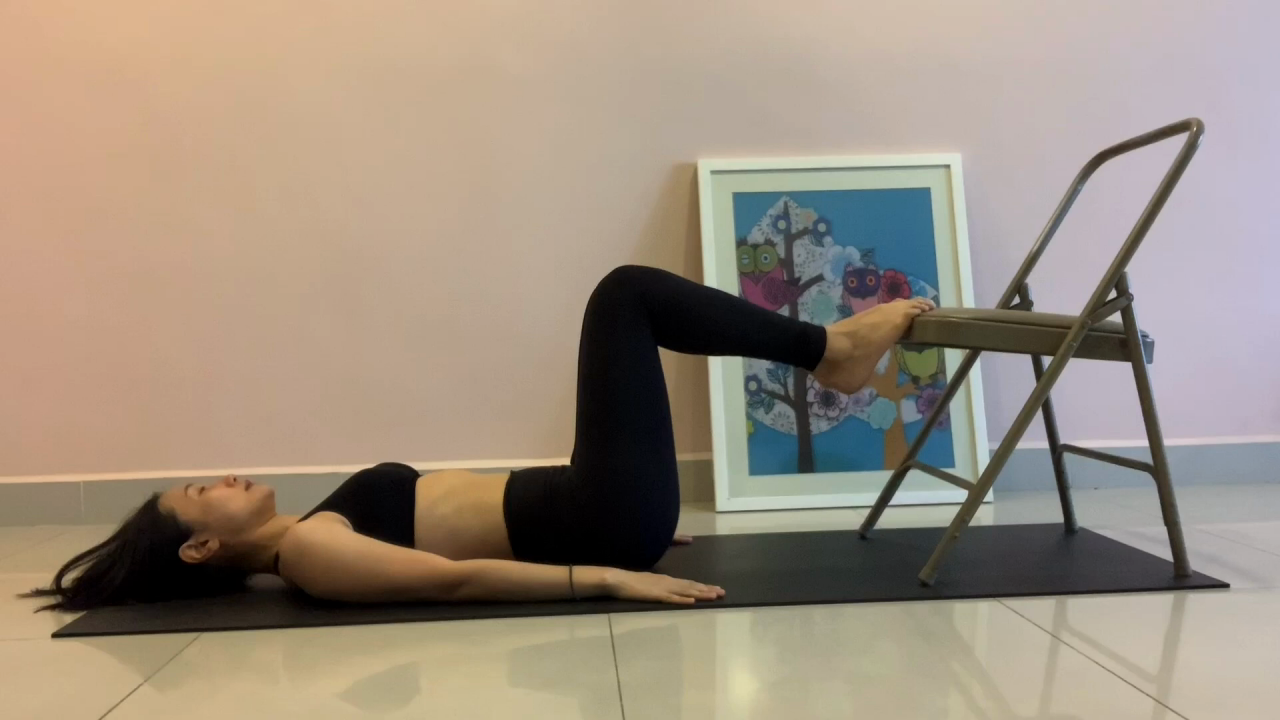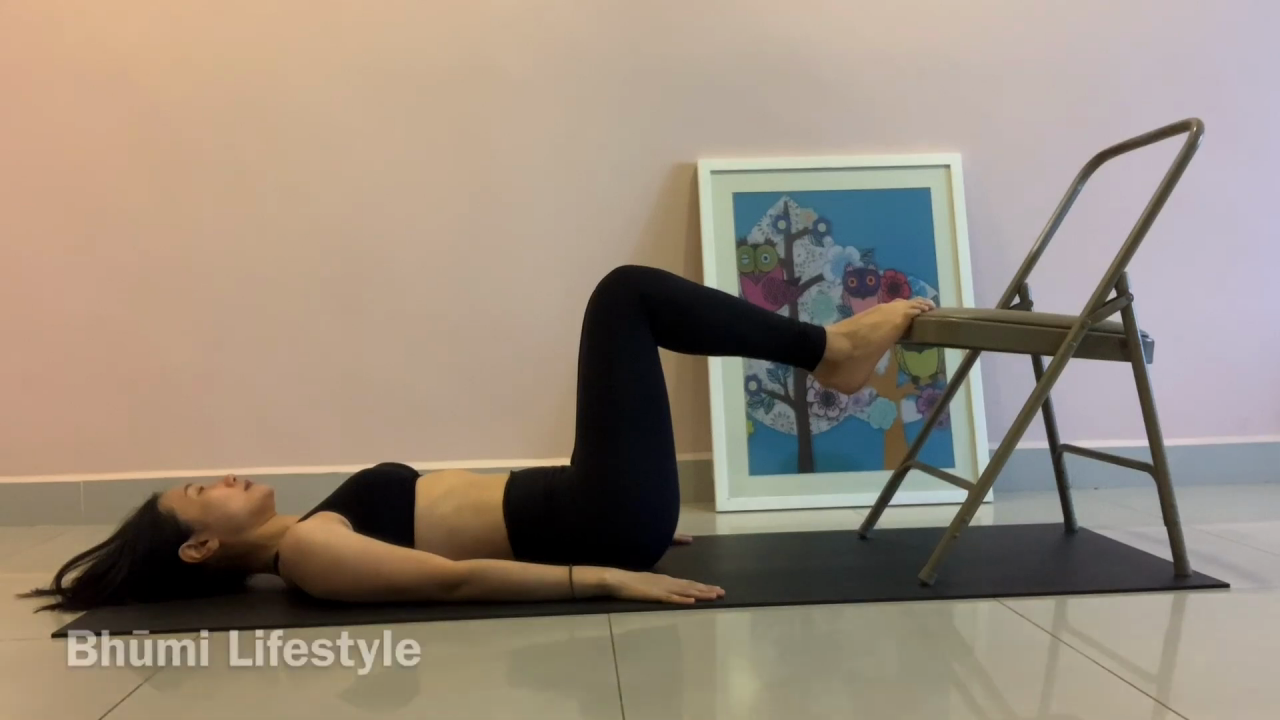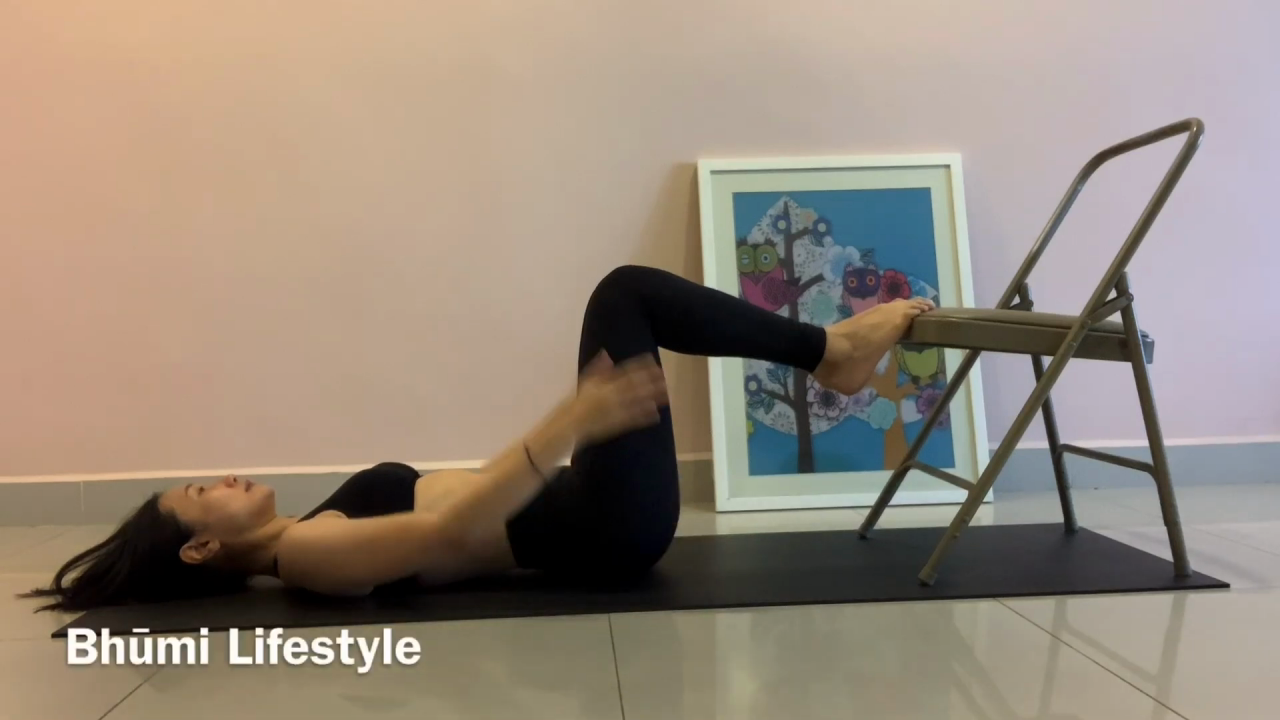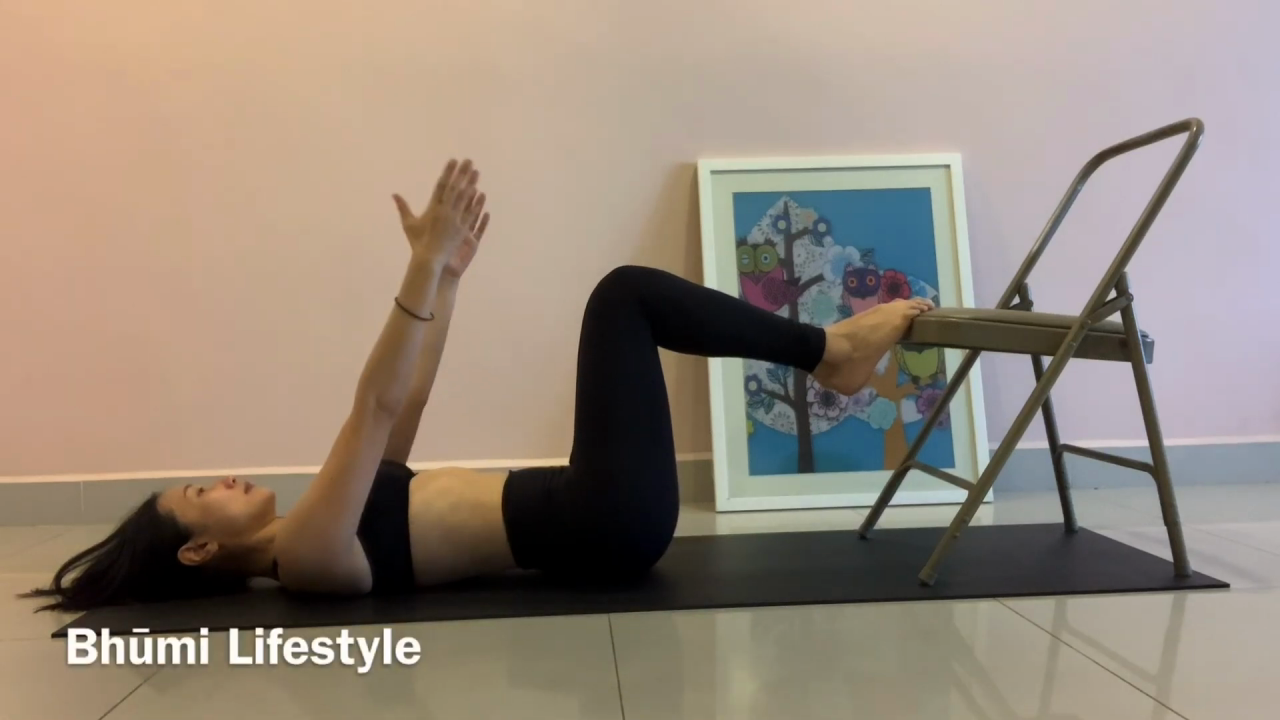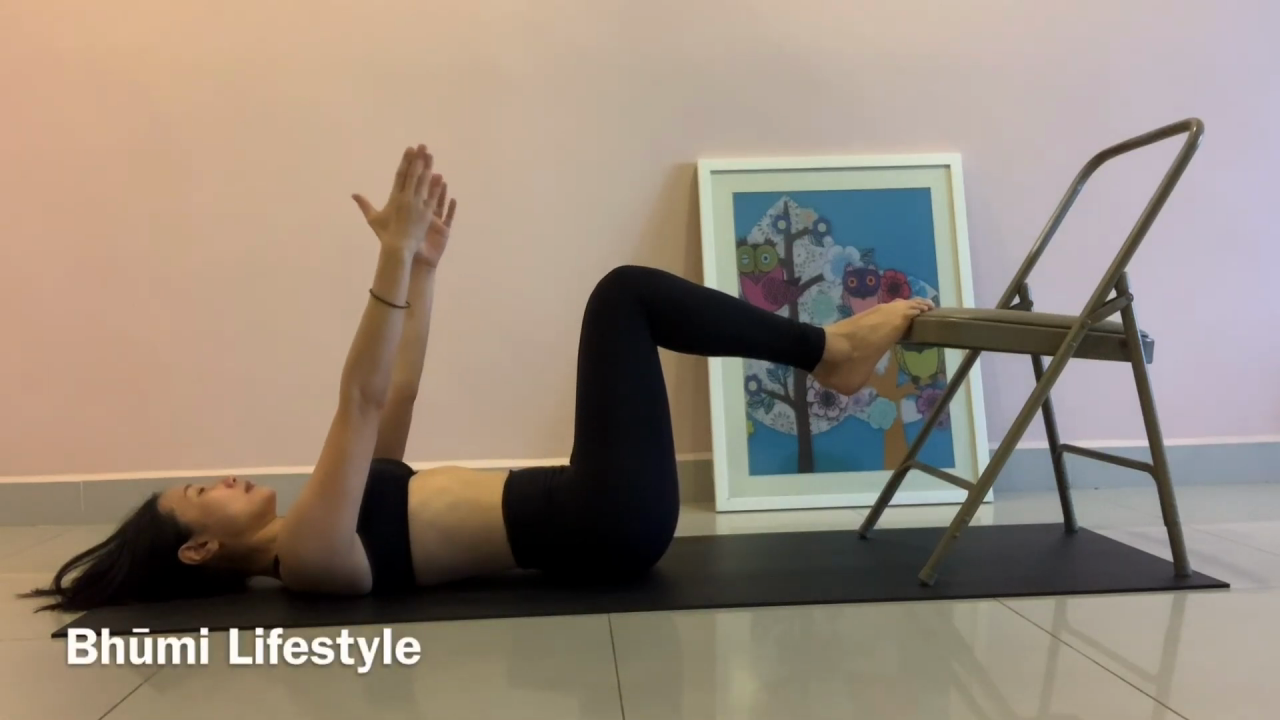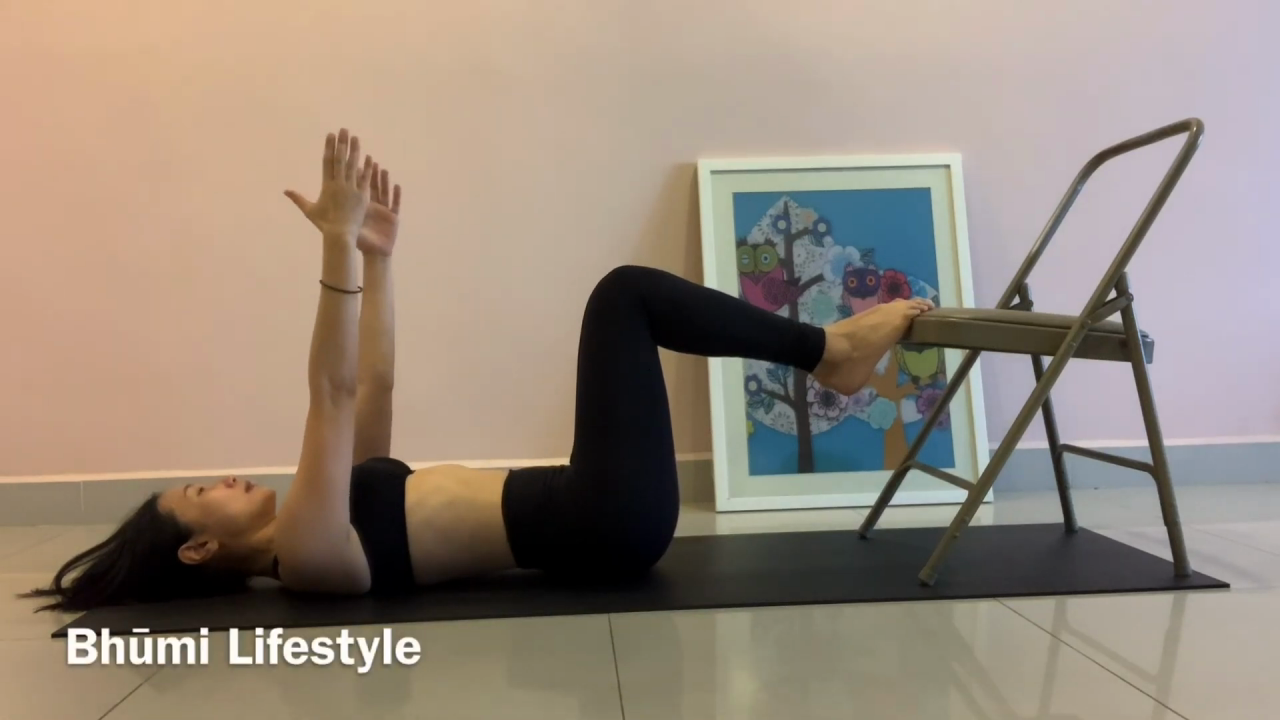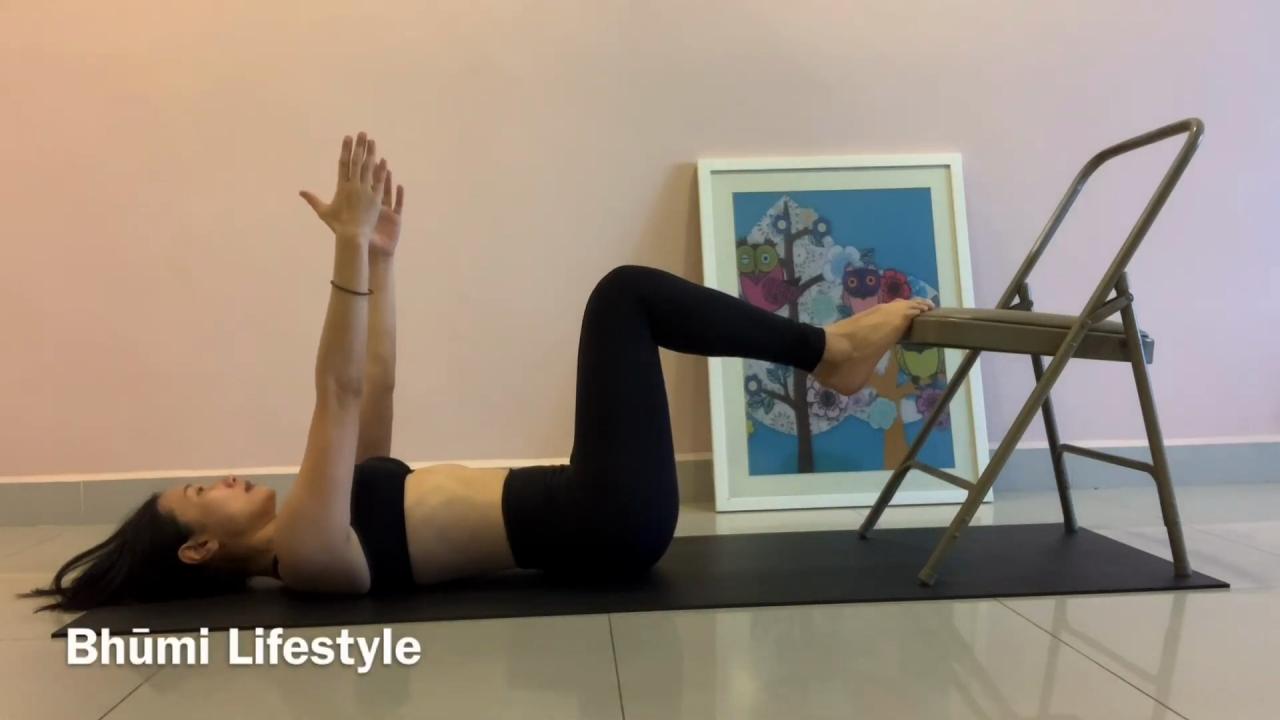
dt=0.4s
person 1, frame 1
left shoulder: (316, 530)
right shoulder: (305, 554)
right elbow: (450, 578)
right wrist: (604, 576)
left hip: (595, 511)
right hip: (601, 519)
left knee: (629, 297)
right knee: (622, 296)
left ankle: (826, 353)
right ankle: (828, 347)
person 1, frame 2
left shoulder: (317, 534)
right shoulder: (306, 554)
right elbow: (452, 581)
right wrist: (607, 578)
left hip: (593, 510)
right hip: (604, 522)
left knee: (631, 296)
right knee: (624, 295)
left ankle: (826, 352)
right ankle: (829, 347)
person 1, frame 3
left shoulder: (315, 535)
right shoulder: (306, 557)
right elbow: (447, 528)
left wrist: (565, 429)
right wrist: (567, 429)
left hip: (592, 515)
right hip: (605, 526)
left knee: (625, 297)
right knee: (619, 298)
left ankle: (824, 352)
right ankle: (828, 346)
person 1, frame 4
left shoulder: (320, 533)
right shoulder: (307, 554)
left elbow: (404, 408)
right elbow: (375, 407)
left wrist: (446, 276)
right wrist: (423, 265)
left hip: (597, 516)
right hip: (607, 523)
left knee: (630, 297)
right knee: (623, 294)
left ankle: (825, 351)
right ankle: (827, 349)
person 1, frame 5
left shoulder: (312, 535)
right shoulder: (311, 556)
left elbow: (394, 399)
right elbow: (359, 402)
left wrist: (420, 266)
right wrist: (394, 253)
left hip: (597, 515)
right hip: (606, 522)
left knee: (629, 298)
right knee: (621, 294)
left ankle: (824, 350)
right ankle: (827, 348)
person 1, frame 6
left shoulder: (330, 527)
right shoulder: (308, 555)
left elbow: (372, 389)
right elbow: (330, 396)
left wrist: (374, 256)
right wrist: (336, 244)
left hip: (598, 517)
right hip: (606, 524)
left knee: (630, 295)
right knee: (623, 295)
left ankle: (824, 352)
right ankle: (828, 347)
person 1, frame 7
left shoulder: (326, 528)
right shoulder: (307, 554)
left elbow: (374, 386)
right elbow: (338, 393)
left wrist: (378, 257)
right wrist: (348, 244)
left hip: (596, 517)
right hip: (605, 523)
left knee: (630, 297)
right knee: (622, 294)
left ankle: (824, 353)
right ankle: (826, 349)
